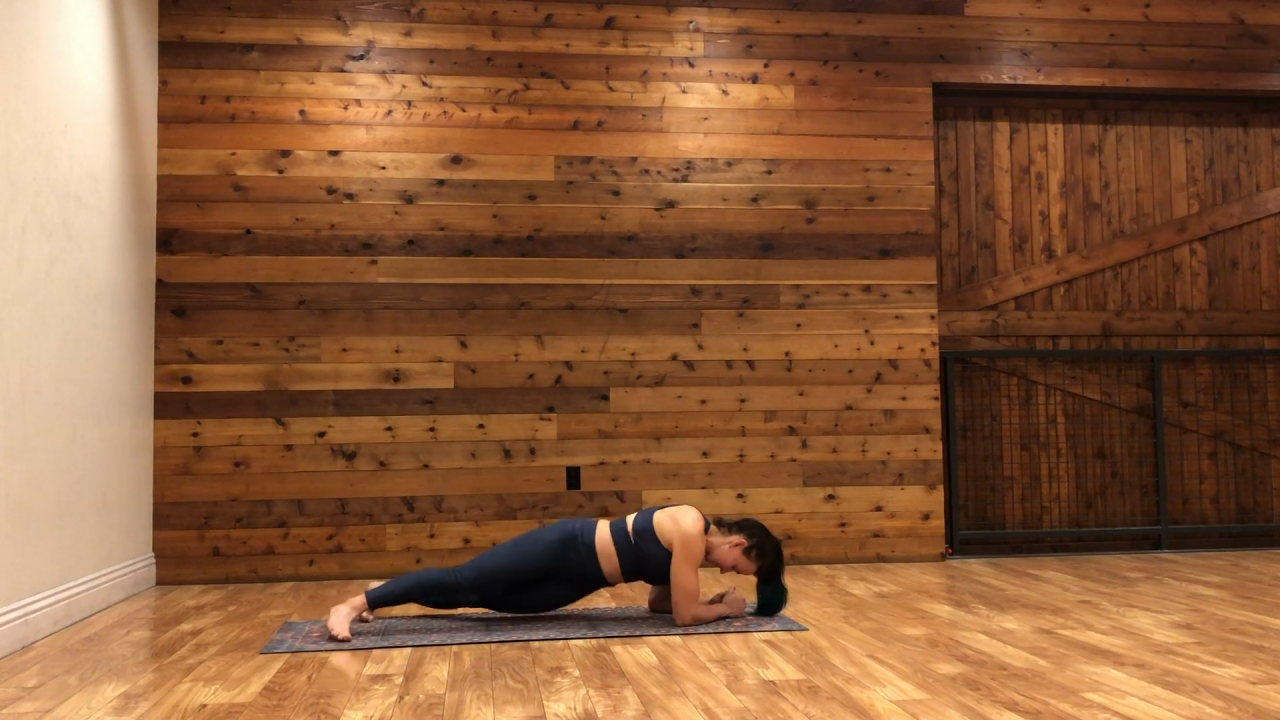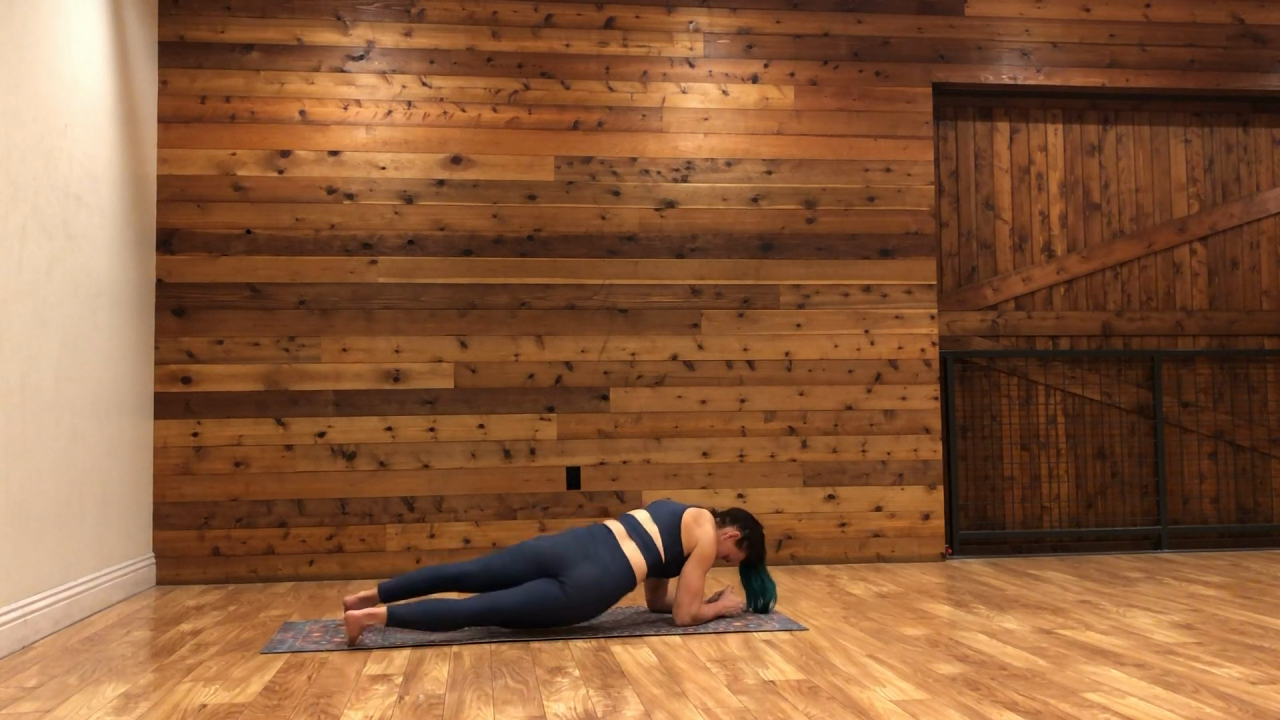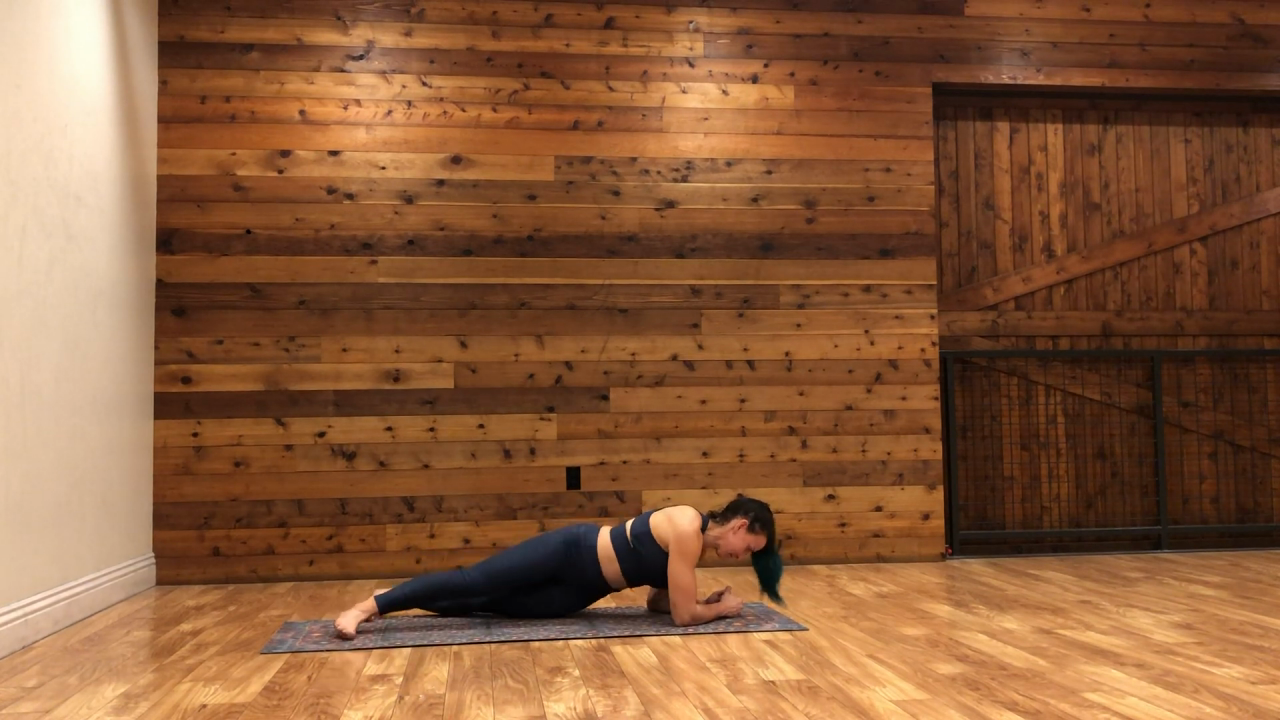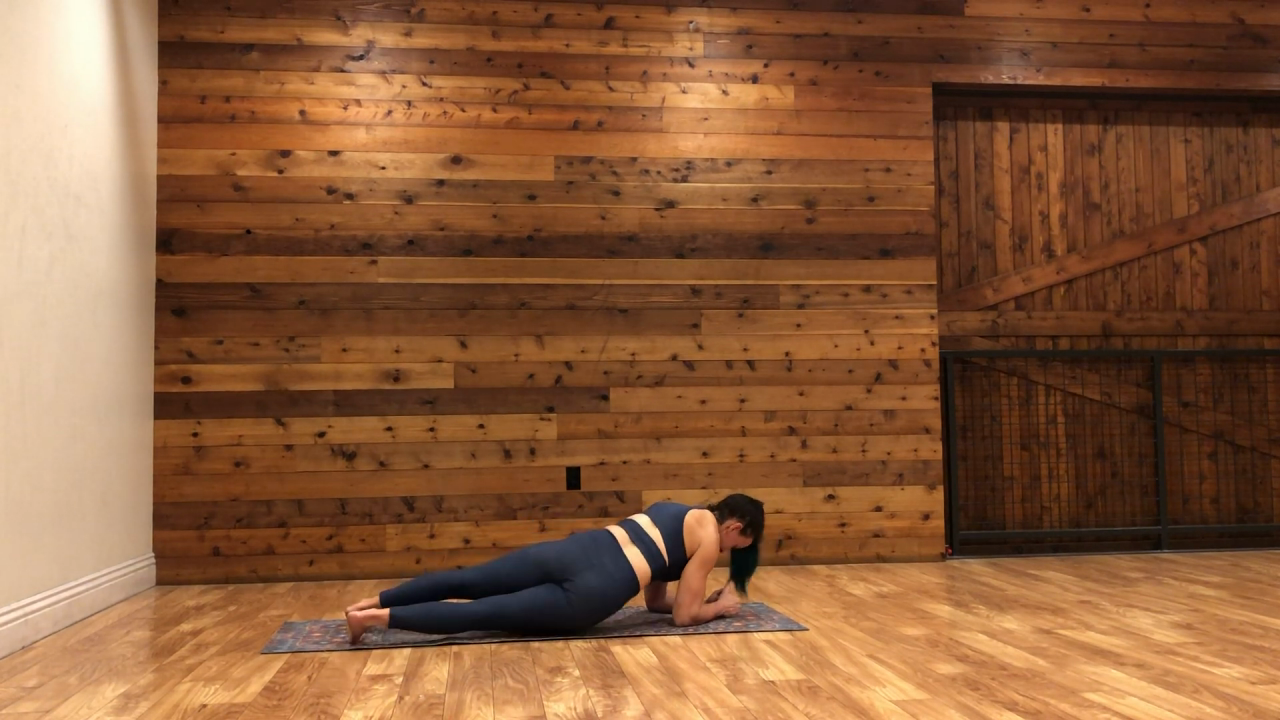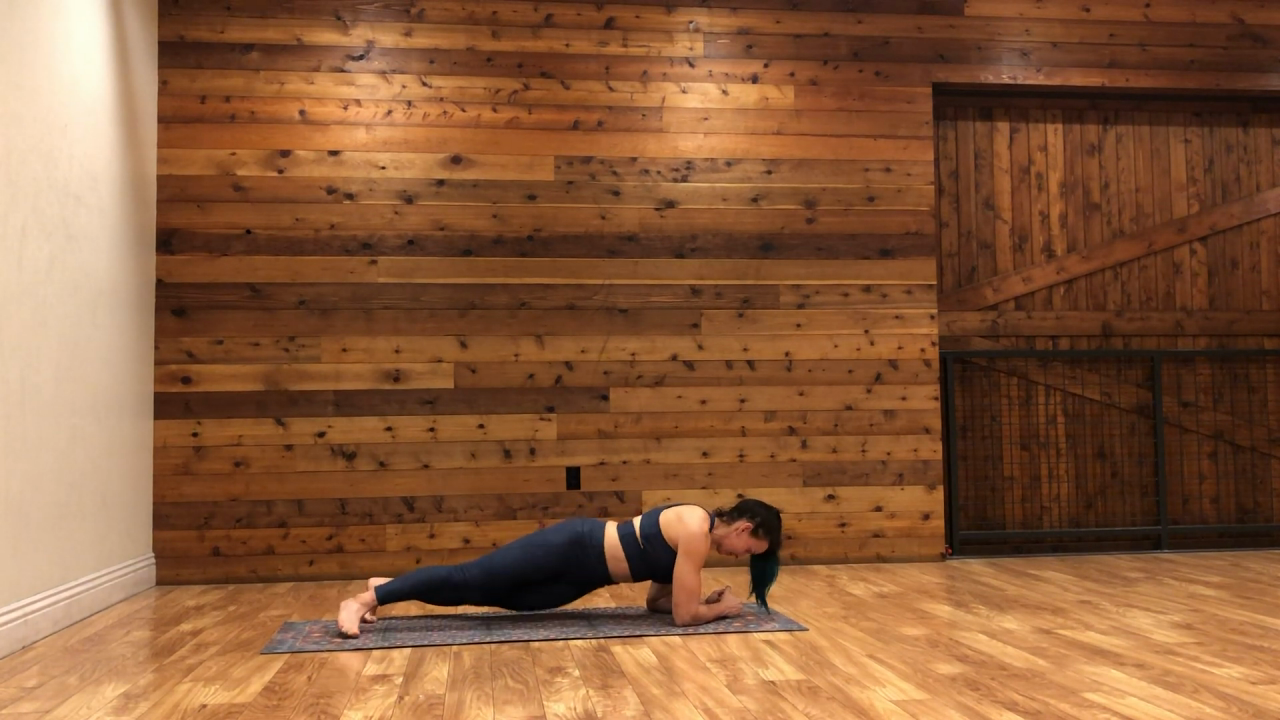
dt=1s
person 1, frame 1
left shoulder: (691, 536)
right shoulder: (689, 532)
left elbow: (660, 602)
right elbow: (684, 615)
left wrist: (710, 601)
right wrist: (724, 609)
left hip: (578, 575)
right hip: (564, 547)
left knee: (479, 598)
right knee: (462, 581)
left ankle: (381, 595)
right ankle: (358, 601)
person 1, frame 2
left shoulder: (677, 516)
right shoulder: (706, 535)
left elbow: (657, 599)
right elbow: (684, 615)
left wrist: (705, 599)
right wrist: (722, 606)
left hip: (570, 543)
right hip: (588, 583)
left knee: (463, 574)
right knee: (477, 609)
left ankle: (368, 596)
right ankle: (369, 617)
person 1, frame 3
left shoulder: (692, 537)
right shoulder: (687, 529)
left elbow: (658, 601)
right elbow: (682, 616)
left wrist: (707, 601)
right wrist: (722, 607)
right hip: (568, 553)
left knee: (482, 601)
right knee: (469, 585)
left ankle: (382, 599)
right ankle: (368, 605)
person 1, frame 4
left shoulder: (676, 513)
right shoulder: (708, 536)
left elbow: (656, 599)
right elbow: (683, 615)
left wrist: (701, 599)
right wrist: (720, 607)
left hip: (575, 549)
right hip: (590, 592)
left knee: (463, 582)
right knee: (478, 613)
left ankle: (370, 601)
right ankle: (374, 617)
person 1, frame 5
left shoulder: (695, 528)
right shoulder: (696, 530)
left elbow: (659, 600)
right elbow: (684, 615)
left wrist: (705, 599)
right wrist: (721, 607)
left hip: (582, 576)
right hip: (570, 550)
left knee: (482, 595)
right knee: (469, 578)
left ankle: (385, 586)
right ankle: (367, 598)
